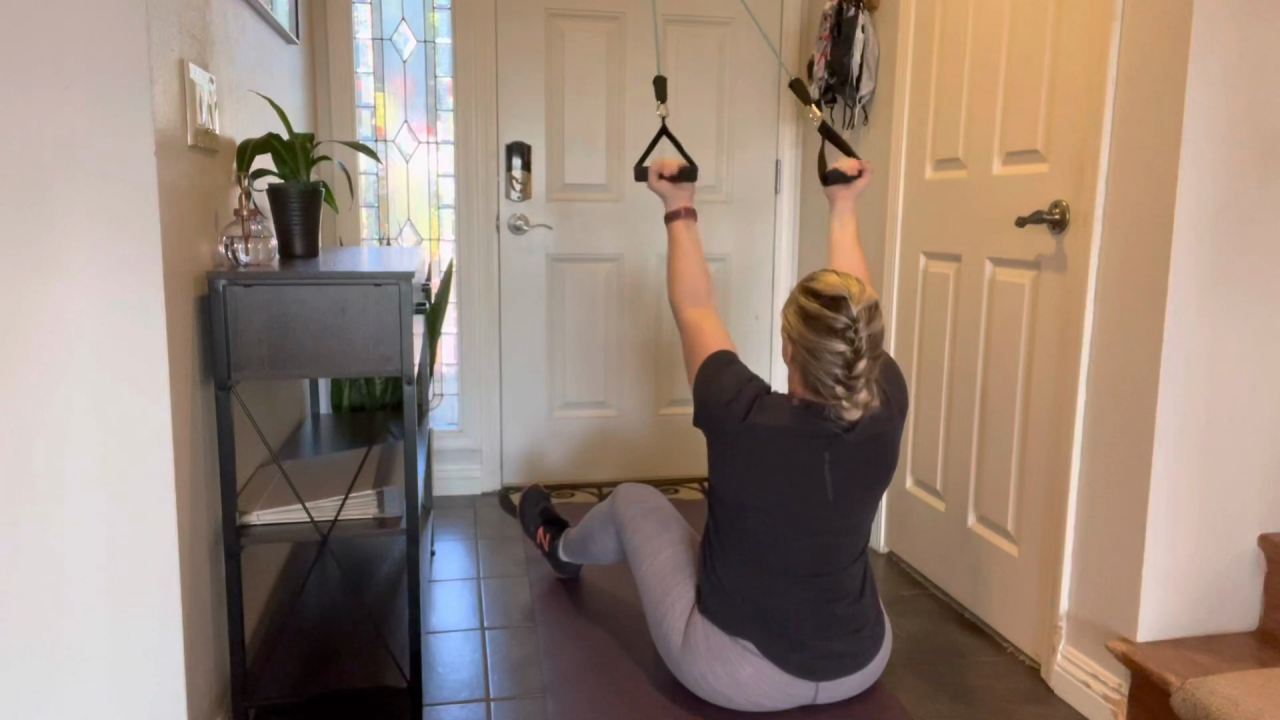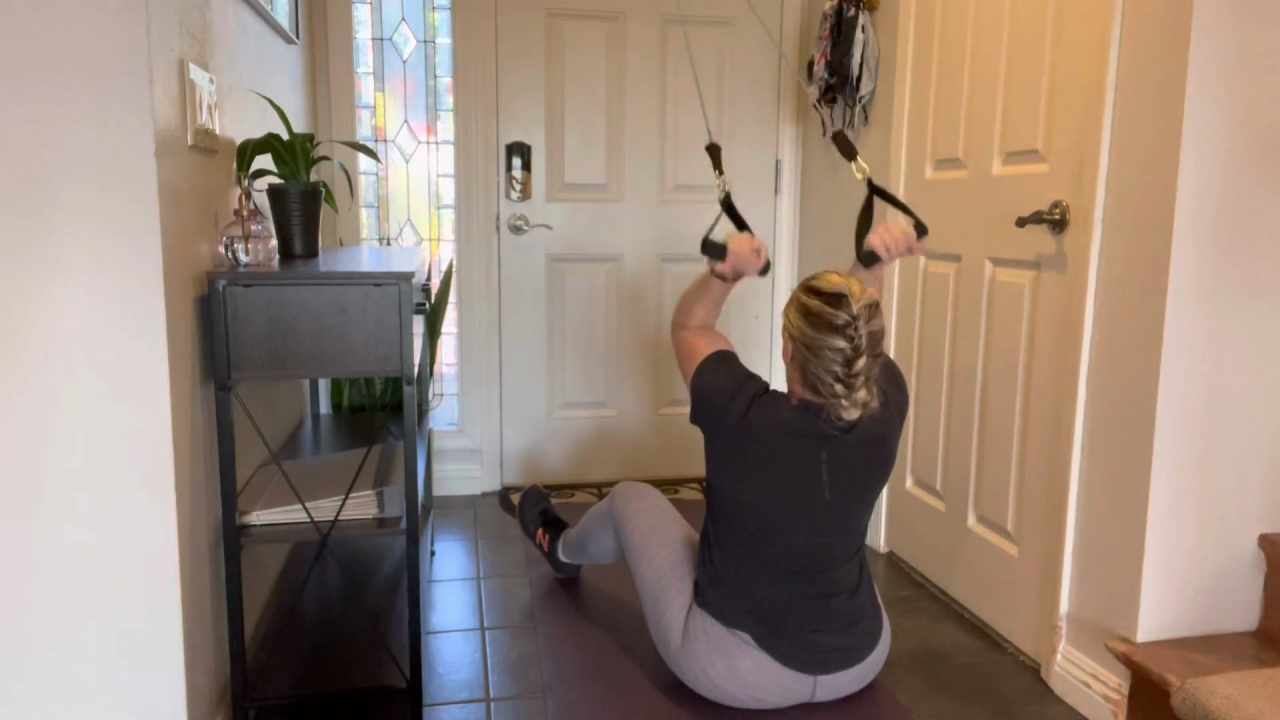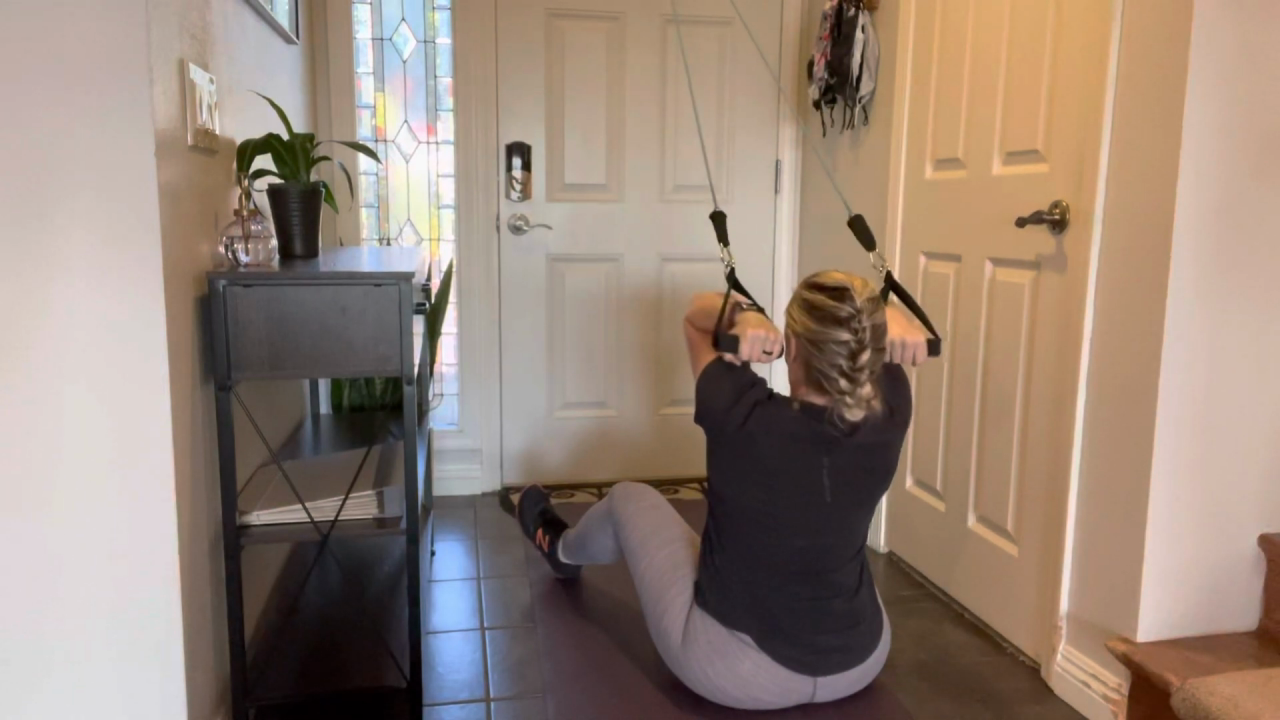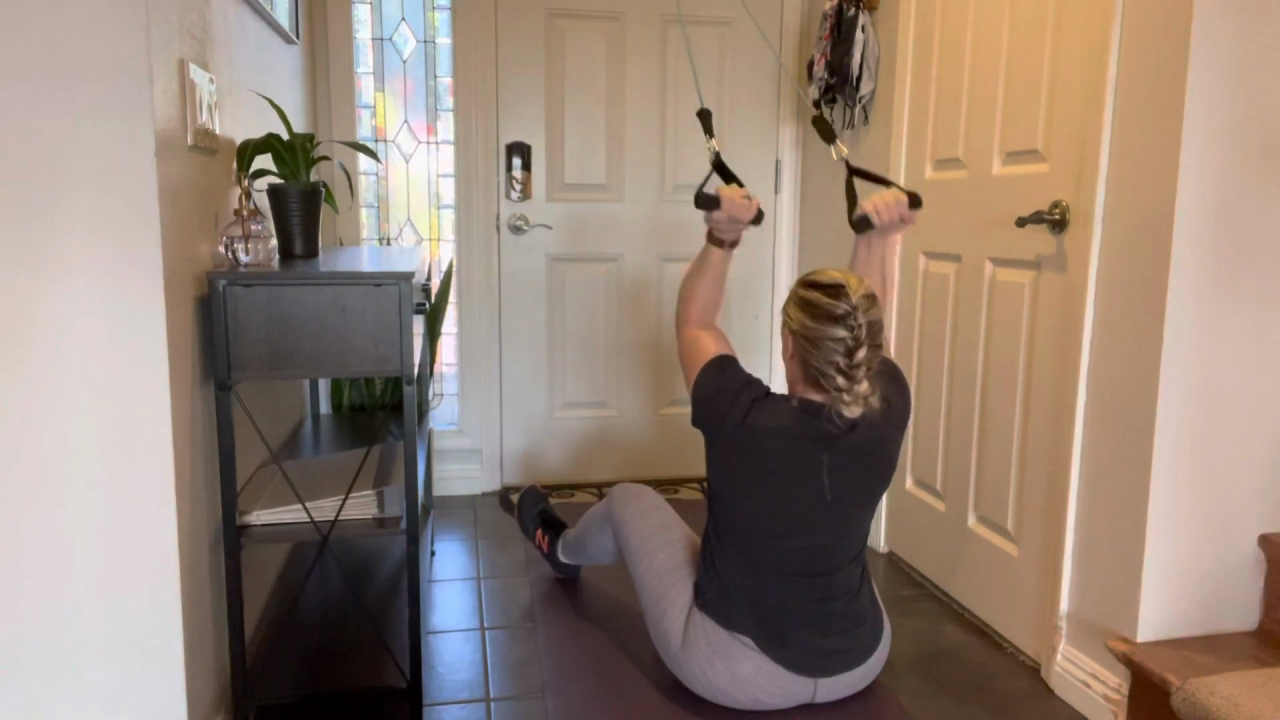
dt=0.5s
person 1, frame 1
left shoulder: (744, 420)
right shoulder: (883, 417)
left elbow: (695, 311)
right elbow: (855, 313)
left wrist: (679, 210)
right wrist: (843, 206)
left hip: (735, 676)
right hip: (859, 666)
left knee: (633, 503)
left ankle: (561, 548)
person 1, frame 2
left shoulder: (742, 417)
right shoulder: (885, 413)
left elbow: (687, 326)
right elbow: (854, 329)
left wrist: (720, 274)
right wrist: (873, 261)
left hip: (735, 673)
left knee: (630, 500)
left ankle: (562, 550)
person 1, frame 3
left shoulder: (744, 420)
right shoulder: (888, 417)
left elbow: (698, 315)
right elbow: (859, 331)
left wrist: (742, 317)
right wrist: (893, 322)
left hip: (736, 673)
left knee: (629, 500)
left ankle: (562, 550)
person 1, frame 4
left shoulder: (744, 422)
right shoulder: (886, 418)
left elbow: (692, 322)
right elbow: (860, 324)
left wrist: (723, 238)
right wrist: (878, 239)
left hip: (737, 674)
right hip: (858, 665)
left knee: (628, 501)
left ankle: (560, 549)
